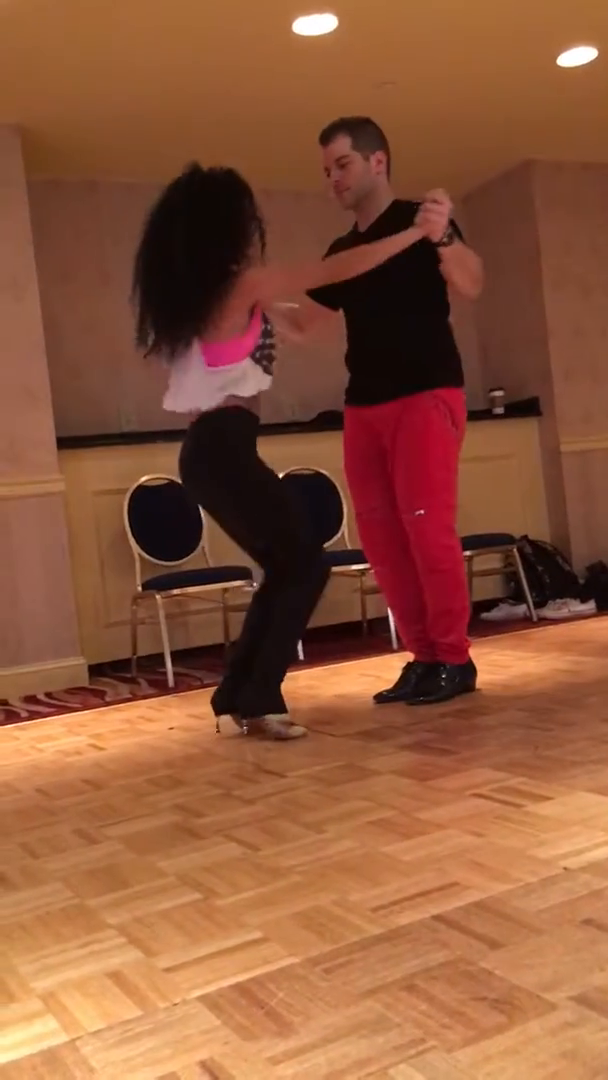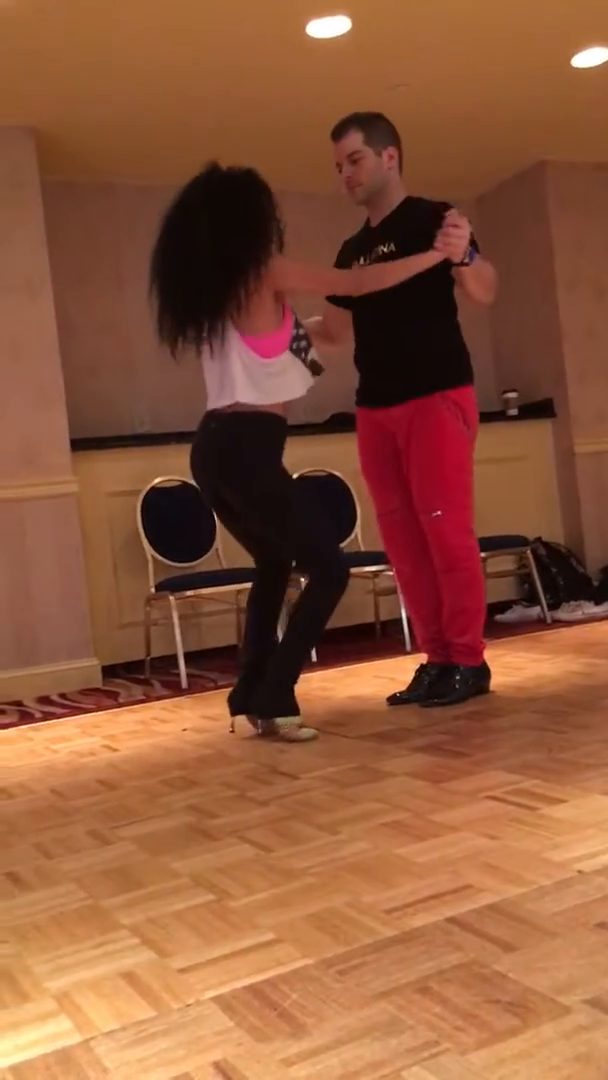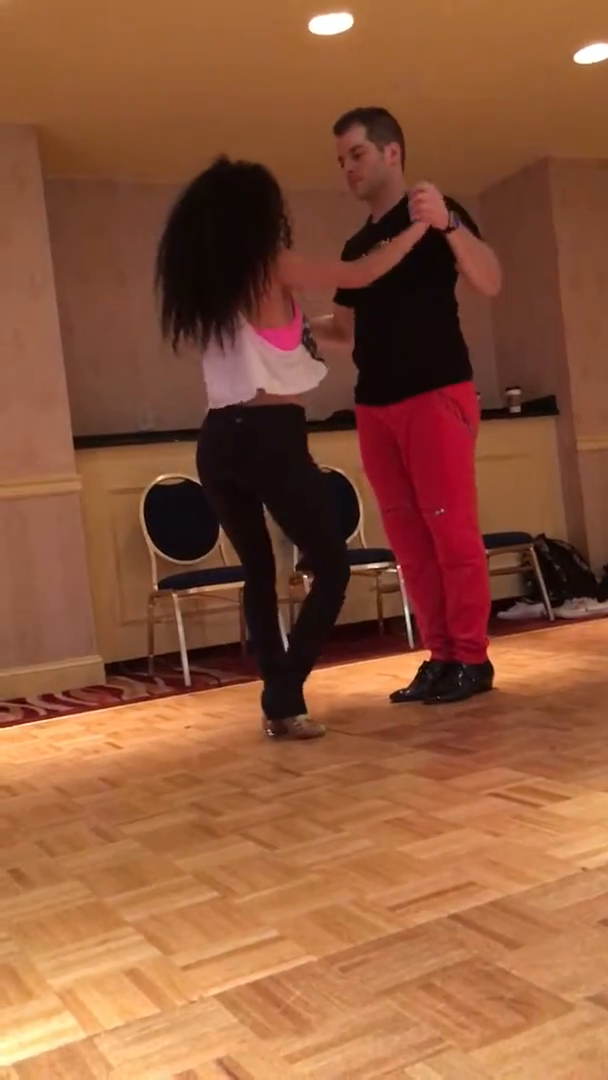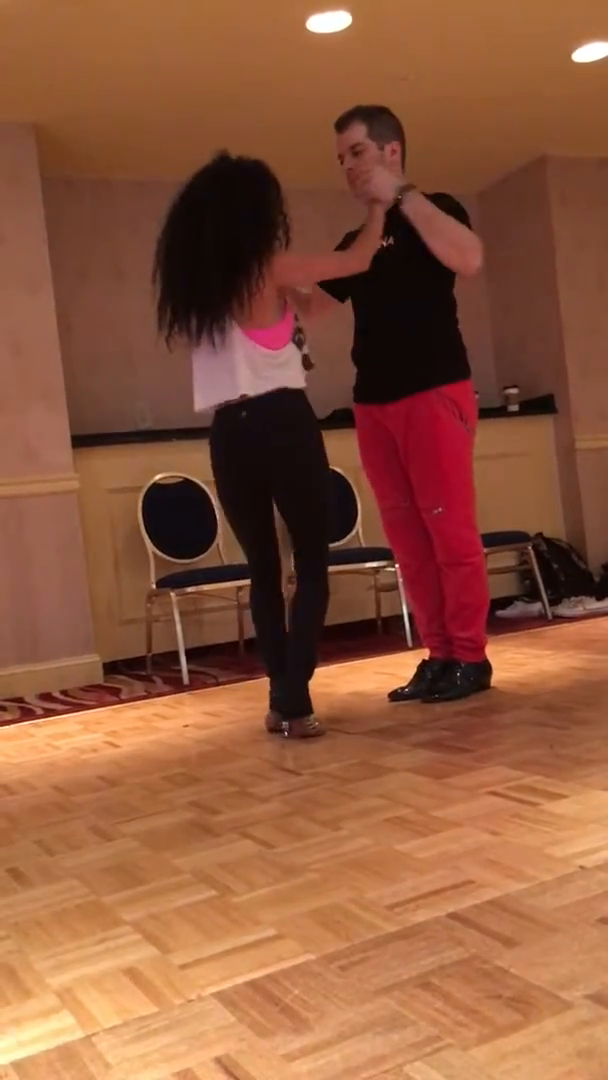
dt=0.3s
person 1, frame 1
left shoulder: (426, 220)
right shoulder: (344, 250)
left elbow: (471, 283)
right elbow: (305, 316)
left wrist: (442, 238)
left hip: (426, 397)
right hip: (363, 407)
left knee: (427, 528)
right knee: (379, 536)
left ankle: (454, 659)
right ankle: (422, 657)
person 1, frame 2
left shoulder: (431, 219)
right shoulder: (352, 249)
left elbow: (485, 292)
right elbow: (333, 326)
left wrist: (463, 255)
left hip: (436, 397)
right hip: (375, 407)
left knee: (446, 529)
right knee: (401, 537)
left ankle: (469, 662)
right ankle: (438, 659)
person 1, frame 3
left shoulder: (434, 210)
right shoulder: (356, 246)
left elbow: (490, 282)
left wrist: (451, 227)
left hip: (437, 394)
right hip: (375, 404)
left knee: (450, 527)
right knee: (406, 534)
left ankle: (472, 659)
right ankle: (441, 656)
person 1, frame 4
left shoulder: (432, 210)
right shoulder: (355, 236)
left elbow: (468, 259)
right elbow: (312, 302)
left wrist: (400, 196)
left hip: (435, 390)
right hip: (375, 401)
left knee: (449, 526)
right knee: (405, 533)
left ankle: (469, 658)
right ankle: (439, 654)
person 2, frame 1
left shoulder: (186, 291)
right shoulder: (242, 282)
right elbow: (340, 269)
right wrist: (419, 231)
left hip: (201, 450)
right hip: (226, 446)
left knee: (280, 569)
right knee: (307, 566)
left ankle: (237, 693)
right ankle: (261, 697)
person 2, frame 2
left shoulder: (203, 287)
right shoulder: (266, 273)
right elbow: (359, 283)
right wrist: (438, 254)
left hip: (212, 446)
right hip: (249, 446)
left knee: (274, 565)
right knee: (328, 569)
left ankle: (252, 693)
right ankle: (273, 697)
person 2, frame 3
left shoulder: (203, 283)
right shoulder: (273, 268)
right elbow: (361, 274)
right wrist: (421, 227)
left hip: (218, 440)
right hip: (271, 436)
left knee: (258, 568)
right knee: (331, 567)
left ankle: (277, 693)
right ankle: (285, 695)
person 2, frame 4
left shoulder: (197, 280)
right shoulder: (271, 267)
right elbow: (358, 260)
right wrist: (377, 209)
left hip: (228, 433)
right hip: (283, 422)
left knee: (263, 569)
right knee: (311, 563)
left ankle: (281, 696)
right ankle: (293, 700)
